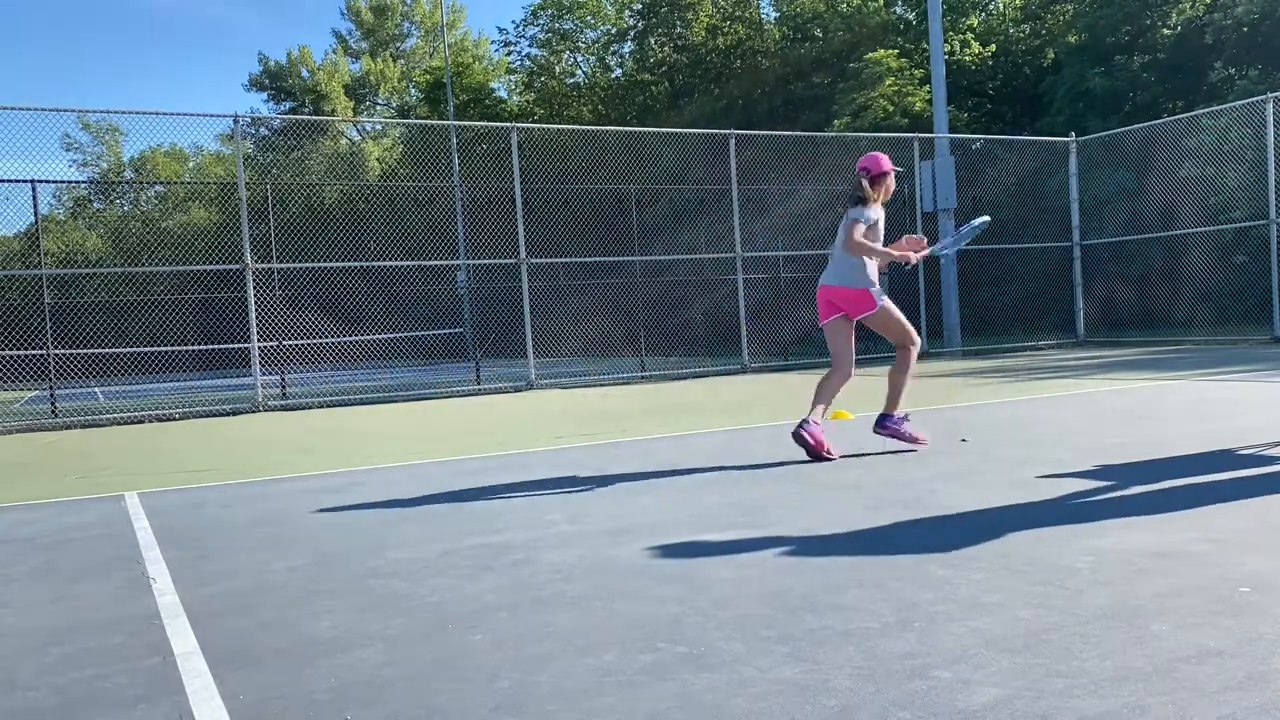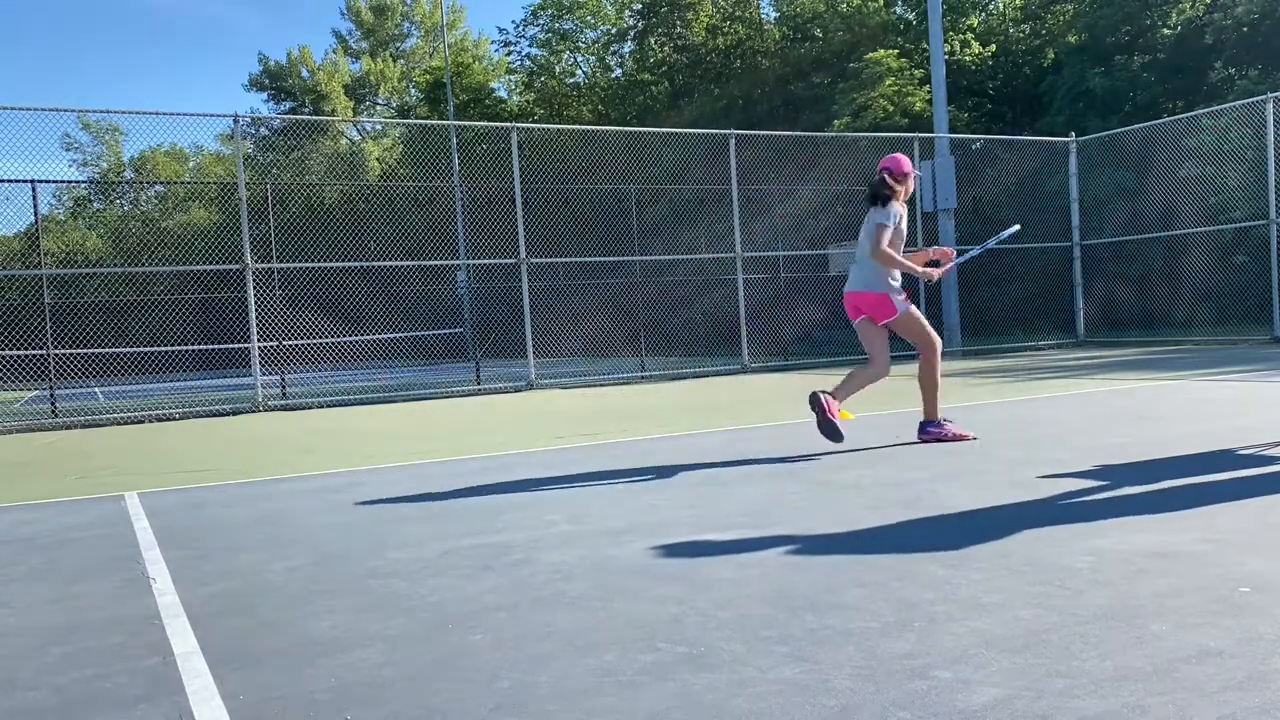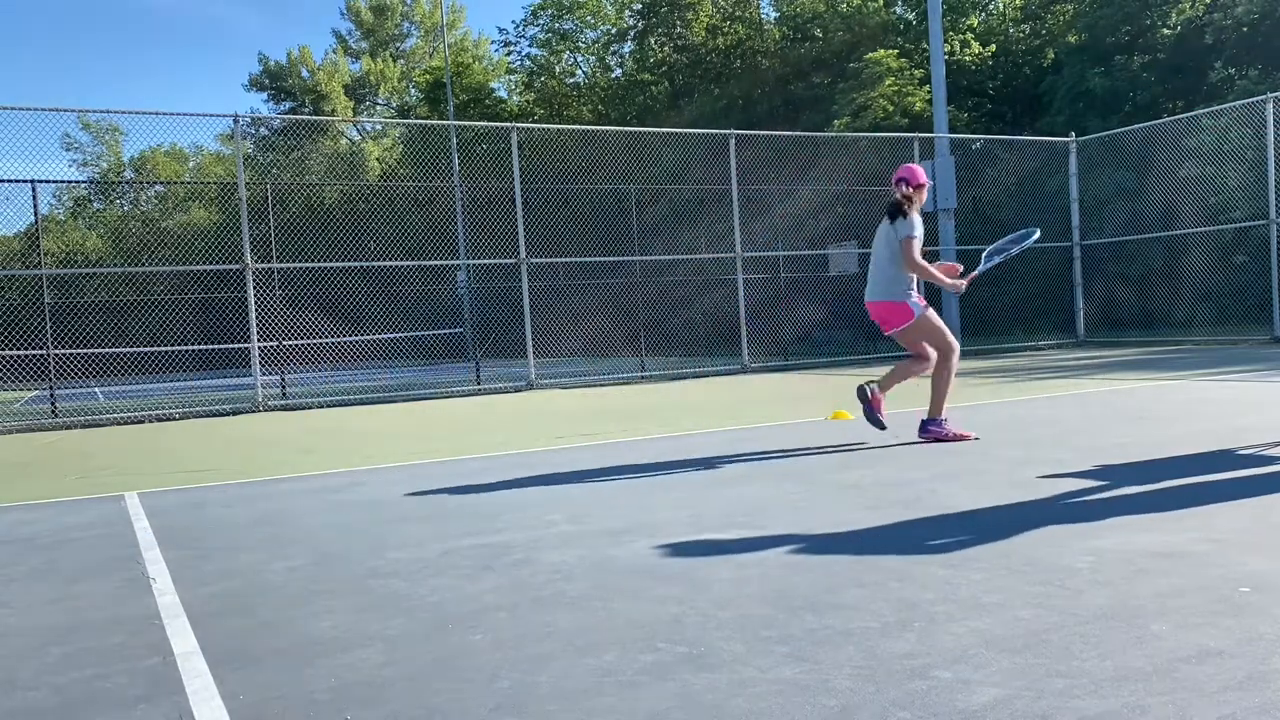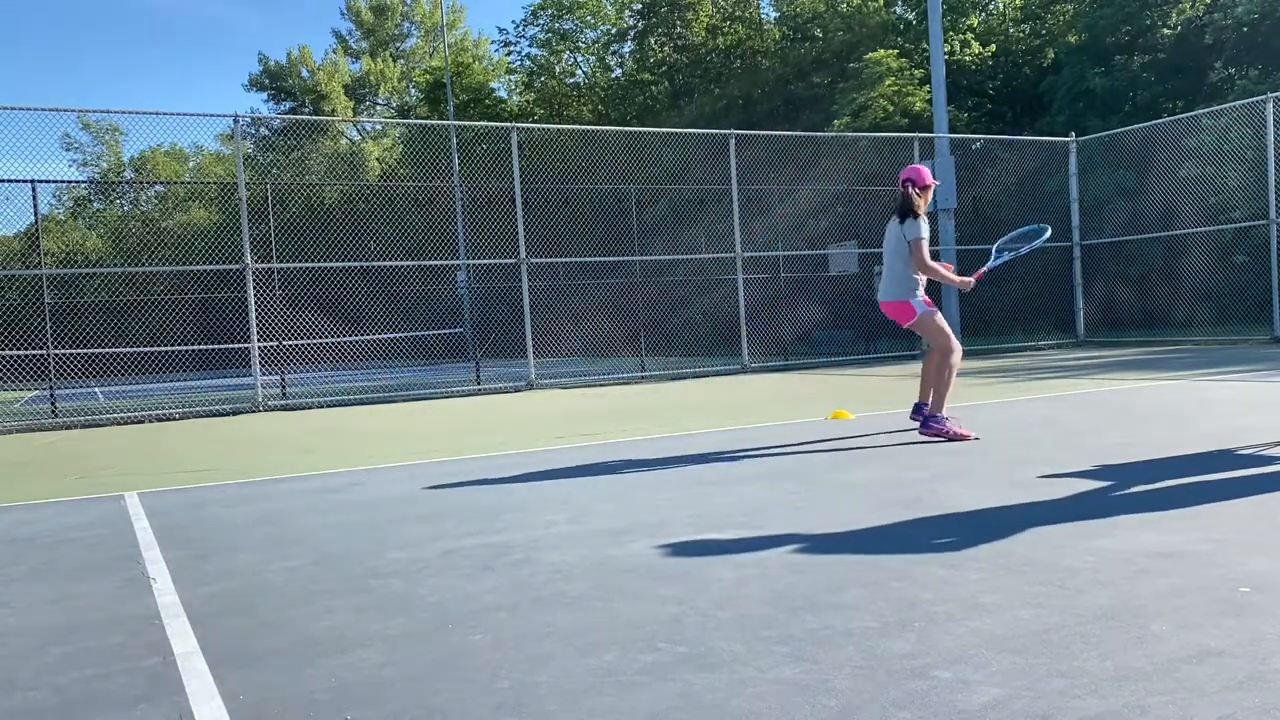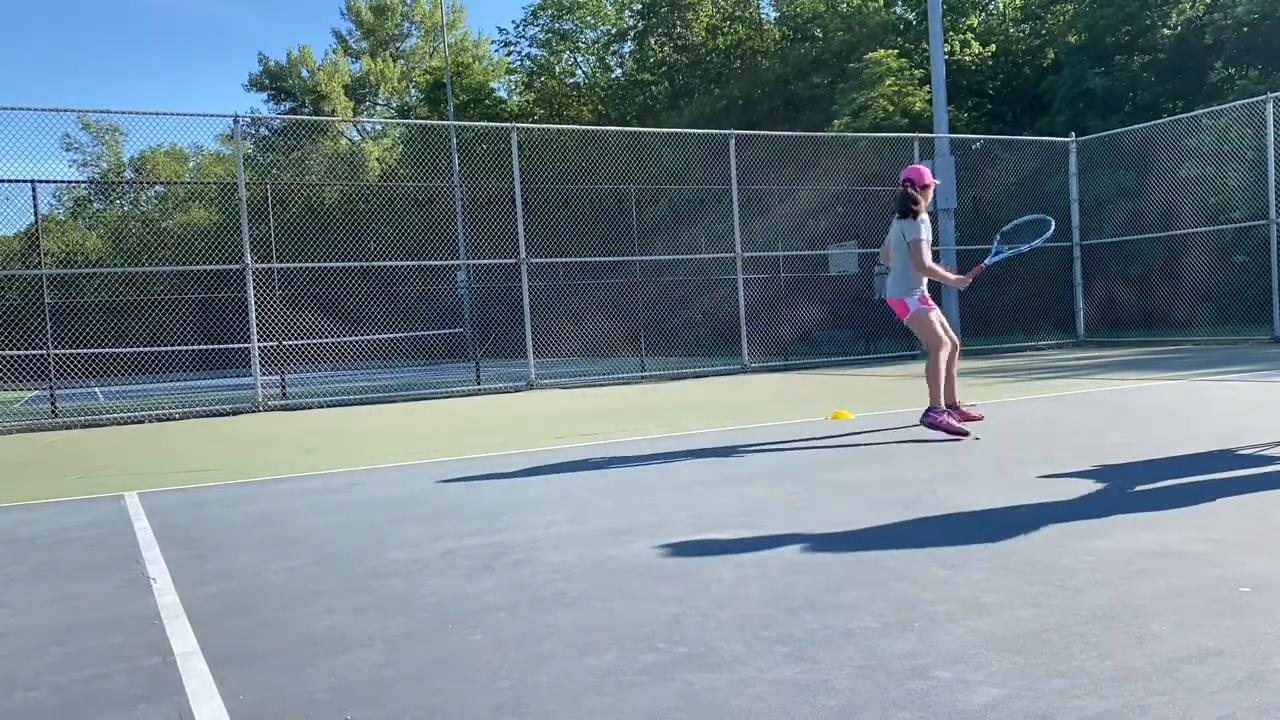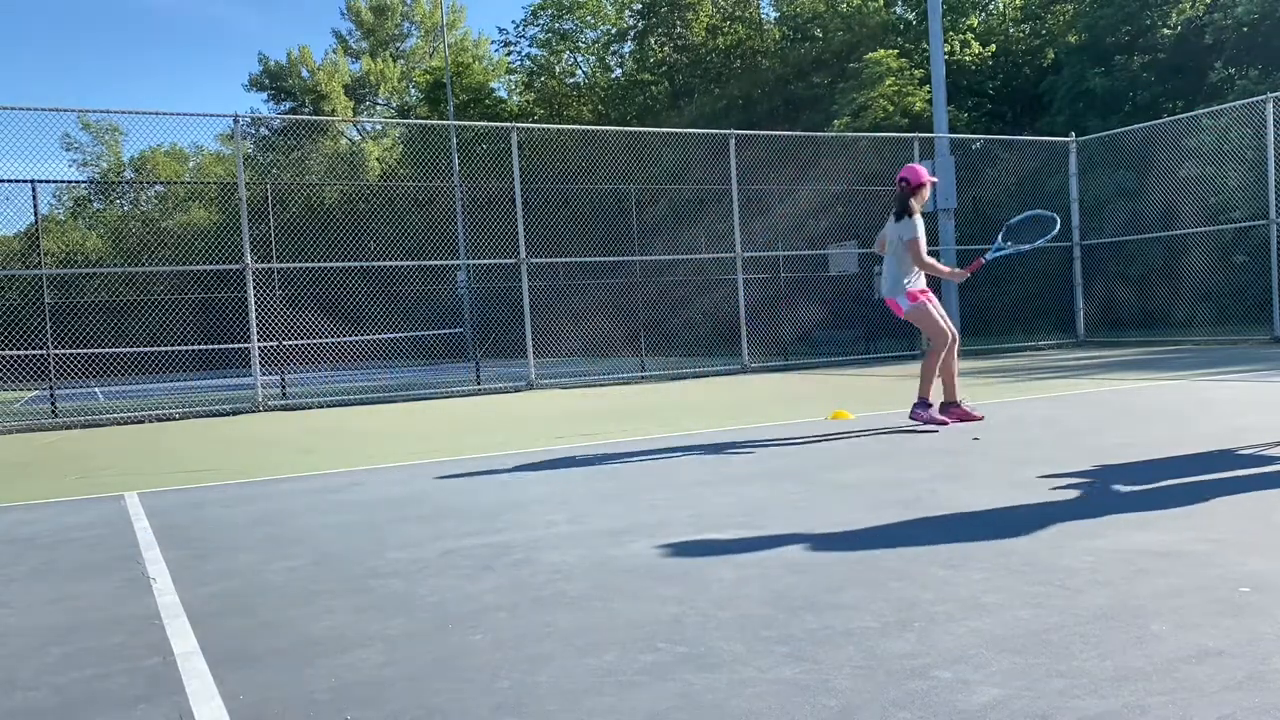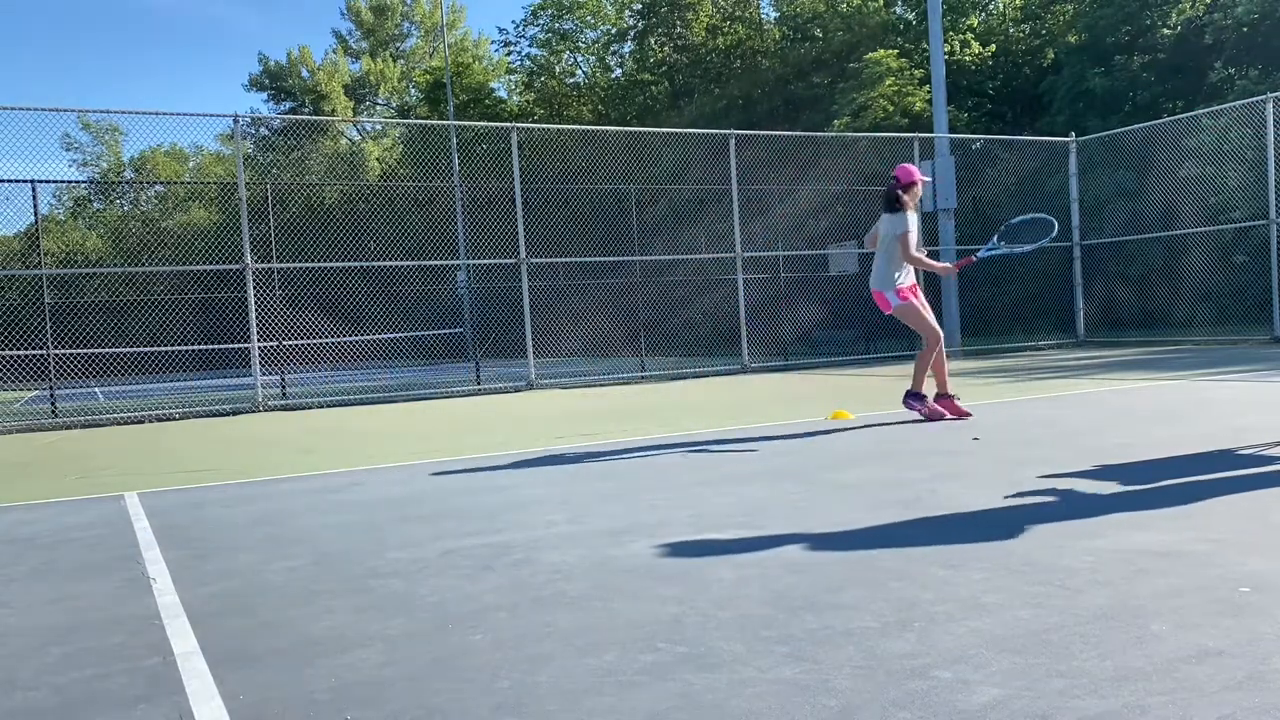
dt=0.1s
person 1, frame 1
left shoulder: (861, 207)
right shoulder: (869, 207)
right elbow: (851, 243)
left wrist: (901, 247)
right wrist: (893, 254)
left hip: (829, 290)
right hip: (854, 289)
left knee: (842, 367)
right knee: (910, 342)
left ankle: (810, 425)
right ankle: (890, 417)
person 1, frame 2
left shoulder: (879, 209)
right shoulder: (891, 208)
right elbow: (878, 252)
left wrist: (929, 255)
right wrist: (918, 270)
left hip: (856, 295)
right hip: (880, 292)
left knee: (879, 364)
right knee: (932, 346)
left ankle: (829, 400)
right ankle: (931, 424)
person 1, frame 3
left shoulder: (890, 221)
right shoulder: (910, 219)
right elbow: (912, 263)
left wrist: (939, 268)
right wrist: (948, 282)
left hip: (878, 300)
right hip: (898, 299)
left knee: (926, 357)
right knee: (949, 349)
left ankle: (875, 389)
right ankle: (934, 422)
person 1, frame 4
left shoulder: (897, 220)
right shoulder: (917, 220)
right elbow: (922, 264)
left wrist: (937, 269)
right wrist: (957, 281)
left hip: (891, 297)
right hip: (905, 297)
left knee: (940, 345)
right knee: (951, 349)
left ankle: (923, 406)
right ankle: (935, 418)
person 1, frame 5
left shoulder: (902, 218)
right shoulder: (918, 220)
left elbow: (885, 257)
right elbow: (921, 265)
right wrist: (953, 279)
left hip: (914, 292)
right hip: (907, 294)
left knee: (952, 343)
right knee: (940, 345)
left ankle: (951, 406)
right ankle: (935, 412)
person 1, frame 6
left shoulder: (898, 216)
right shoulder: (911, 219)
left elbow: (879, 247)
right elbow: (920, 260)
right wrist: (950, 273)
left hip: (915, 287)
right hip: (902, 291)
left knee: (952, 338)
right knee: (943, 337)
left ankle: (952, 405)
right ankle: (922, 406)
person 1, frame 7
left shoulder: (892, 213)
right shoulder: (906, 216)
left elbow: (868, 242)
right elbow: (909, 256)
right wrist: (939, 267)
left hip: (906, 284)
right hip: (890, 288)
left knee: (936, 336)
right knee: (933, 335)
left ankle: (945, 397)
right ankle: (915, 395)
